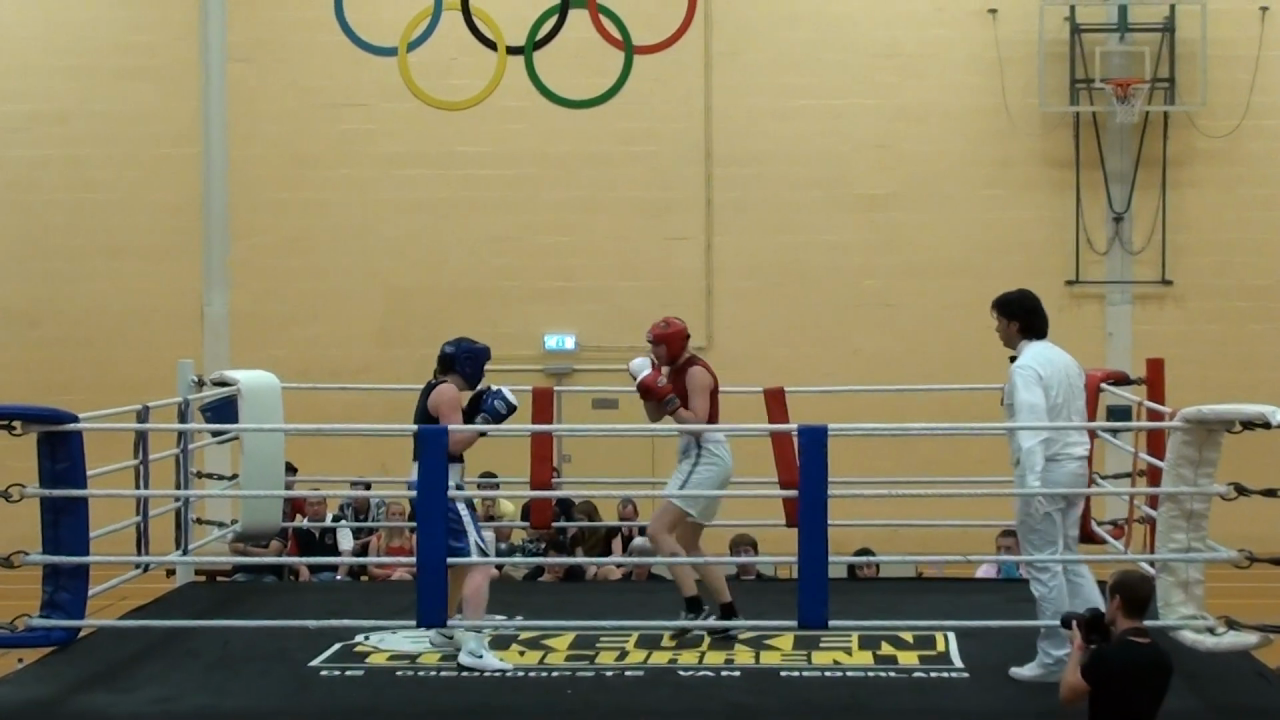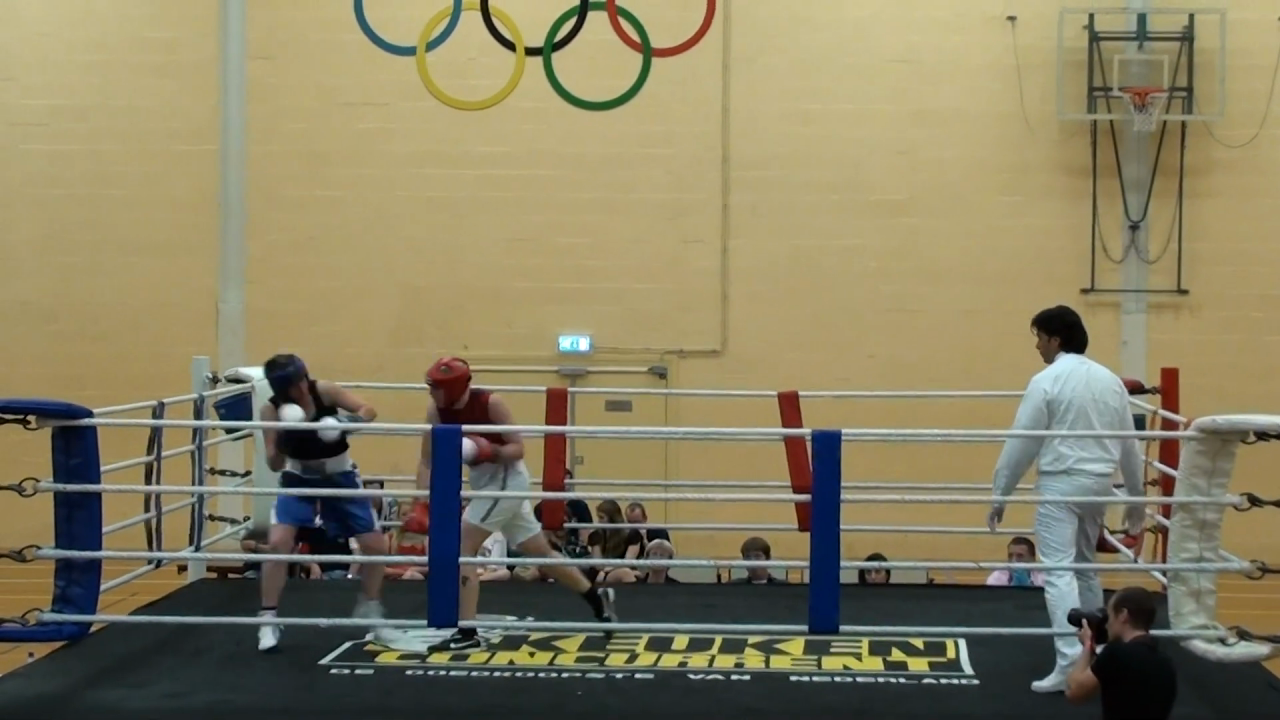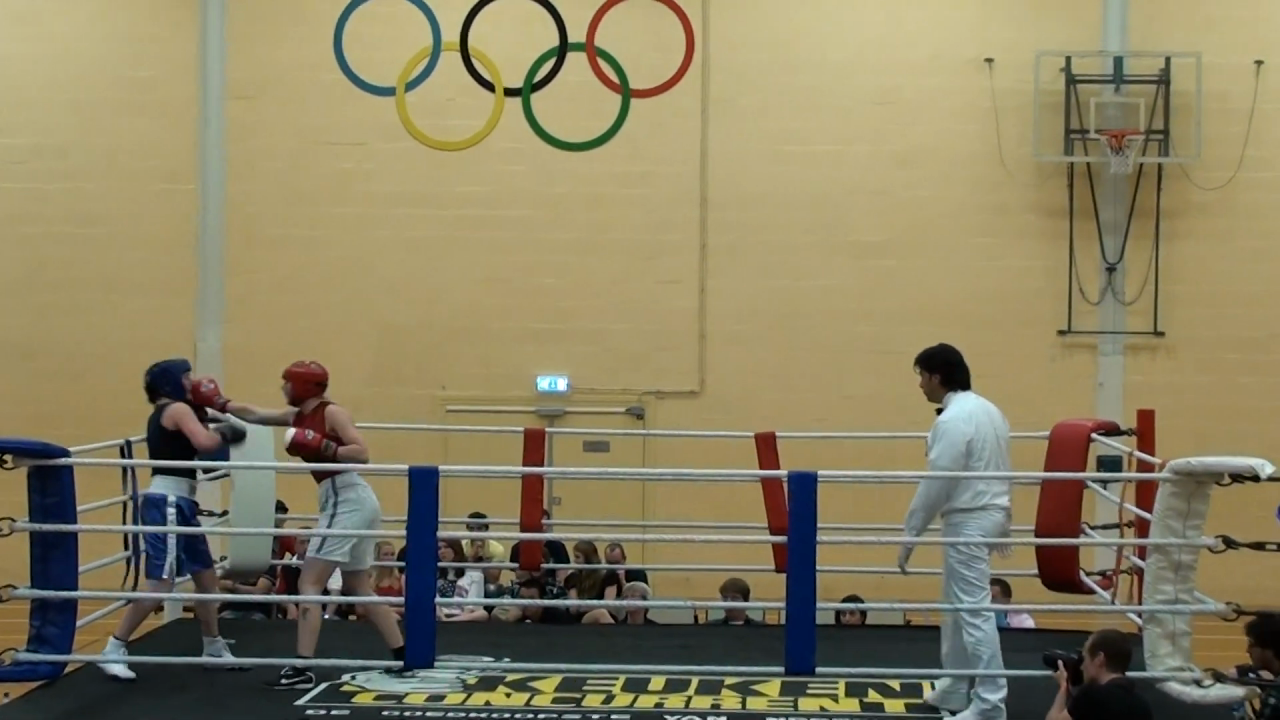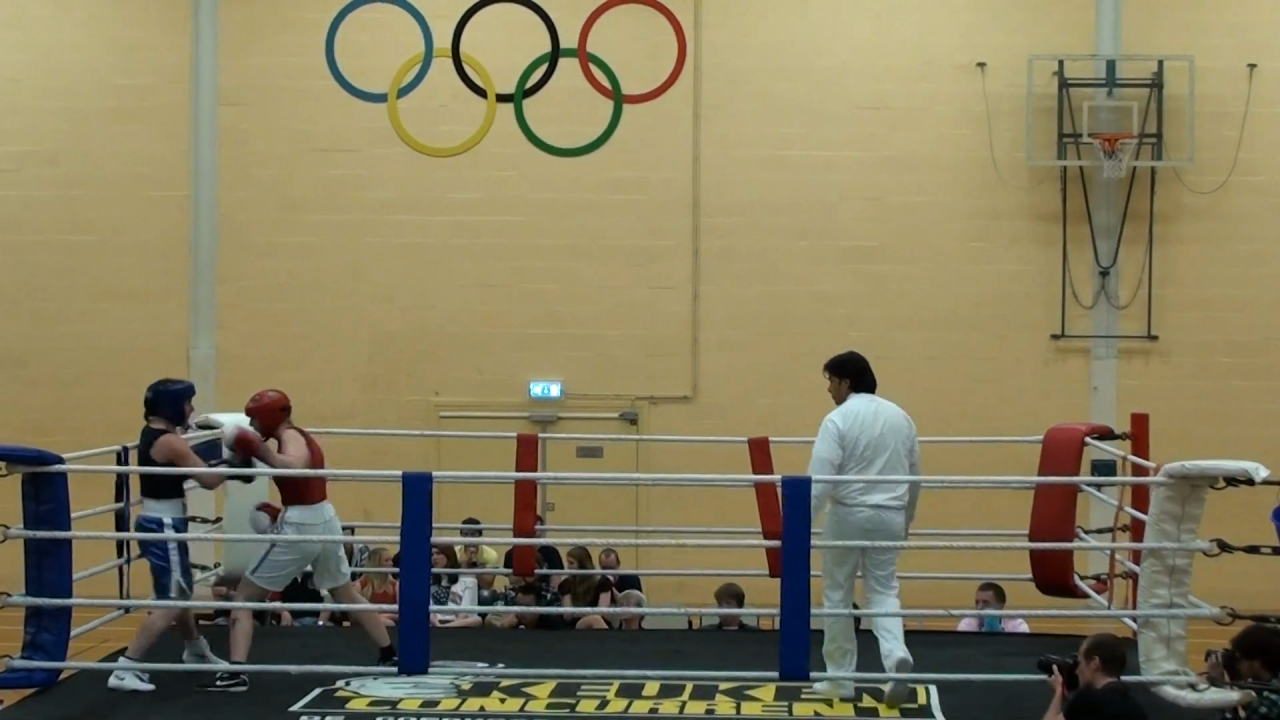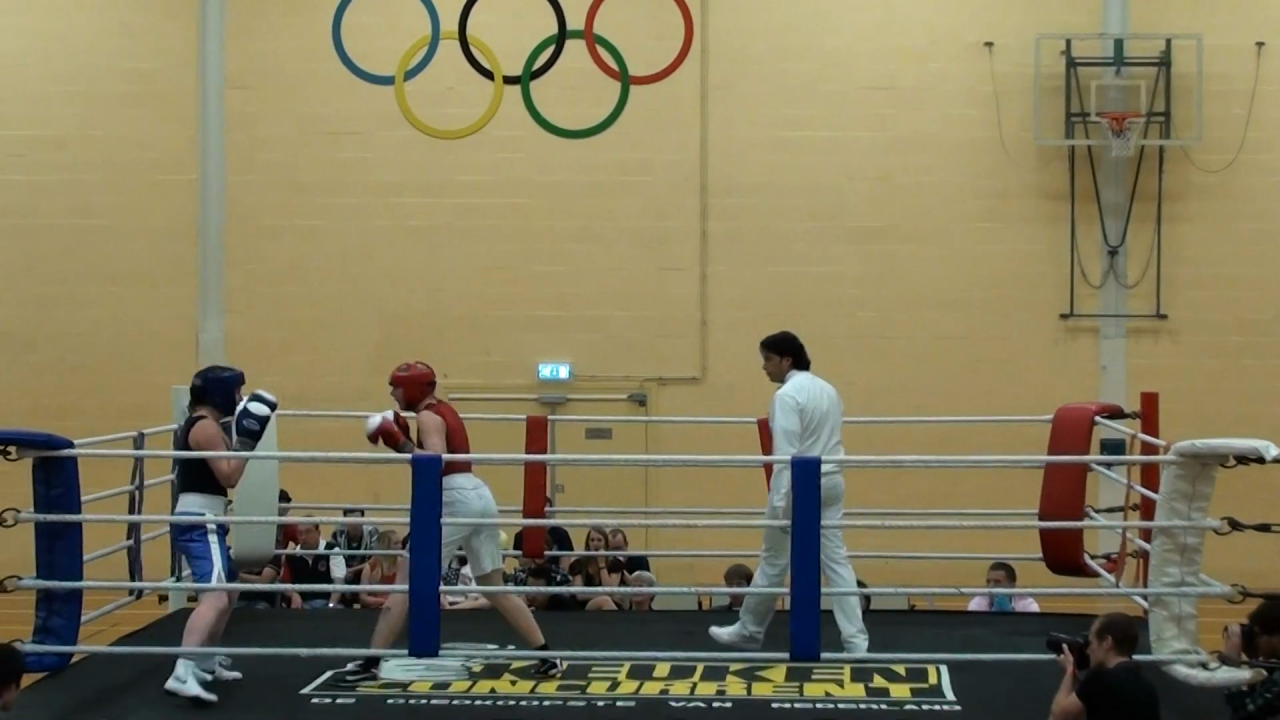
dt=1s
person 1, frame 1
left shoulder: (1026, 367)
right shoulder: (1066, 362)
left elbow: (1032, 429)
left wrist: (1030, 486)
left hip: (1047, 473)
right hip: (1073, 468)
left knee: (1043, 565)
right knee: (1069, 560)
left ankle: (1055, 658)
person 1, frame 2
left shoulder: (1046, 381)
right shoulder: (1111, 381)
left elbow: (1021, 443)
right elbow: (1130, 445)
left wrist: (1000, 494)
right wrist: (1136, 496)
left hip: (1060, 485)
right hip: (1098, 484)
left knee: (1058, 573)
right knee: (1084, 567)
left ankle: (1072, 664)
person 1, frame 3
left shoulder: (952, 421)
right shoulder: (990, 411)
left elbow: (935, 486)
right elbow: (1002, 471)
left wrist: (910, 537)
right wrist: (1002, 520)
left hip: (968, 521)
right hip: (991, 515)
left knee: (973, 611)
right knee: (959, 604)
right ankle: (954, 687)
person 1, frame 4
left shoulder: (838, 420)
right shoulder: (900, 417)
left elbow: (819, 479)
right elbow: (914, 477)
right wrist: (905, 520)
left hip: (848, 516)
right hip: (889, 516)
left knee: (838, 595)
right knee: (884, 593)
left ankle: (840, 679)
right ankle: (897, 656)
person 1, frame 5
left shoulder: (788, 394)
right shoulder: (828, 391)
left elbow: (787, 453)
left wrist: (779, 501)
right hip: (831, 483)
left knee: (774, 561)
right knee: (836, 560)
left ankle: (749, 631)
right ankle: (855, 641)
person 2, frame 1
left shoulder: (438, 390)
right shoulder: (447, 392)
right elbow: (455, 443)
left wrist: (474, 411)
right wrist: (489, 417)
left knee: (462, 559)
right knee: (480, 565)
left ankle: (444, 629)
right ankle: (473, 649)
person 2, frame 2
left shoulder: (323, 390)
right shoulder: (271, 409)
left elbow: (369, 412)
right elbow: (274, 465)
right wrist: (280, 443)
left hip: (339, 476)
right hip: (298, 479)
left knee: (375, 545)
right knee: (278, 542)
left ankle: (369, 613)
right ankle: (269, 621)
person 2, frame 3
left shoulder: (162, 415)
right shoulder: (177, 410)
left elbow: (188, 444)
right elbow: (205, 444)
left wrist: (200, 413)
right wrist: (225, 433)
left hip: (178, 504)
right hip: (167, 504)
left knee: (207, 578)
right knee: (160, 585)
left ankle: (214, 649)
right ankle: (113, 651)
person 2, frame 4
left shoulder: (152, 432)
right shoulder: (169, 440)
right elbow: (208, 480)
left hip: (159, 522)
right hip: (162, 526)
left knee: (182, 592)
right knee: (171, 603)
left ankle: (197, 651)
right ankle: (124, 669)
person 2, frame 5
left shoulder: (195, 424)
right shoulder: (206, 427)
left elbow: (221, 467)
right elbow: (229, 478)
left wrist: (243, 434)
right wrist: (248, 439)
left hip: (198, 521)
right hip: (199, 522)
left knee: (222, 594)
right knee: (216, 598)
left ankle: (208, 663)
right ankle: (183, 674)
person 3, frame 1
left shoulder: (696, 372)
right shoulder: (674, 372)
left elbow: (696, 424)
right elbow: (654, 417)
left wrist: (666, 398)
right wrist: (647, 388)
left hip: (706, 457)
right hip: (702, 459)
left knee: (658, 530)
right knee: (688, 544)
left ankle: (694, 607)
right ankle: (728, 616)
person 3, frame 2
left shoulder: (492, 403)
right shoulder: (436, 408)
left elbow: (517, 449)
right elbow: (426, 460)
left wrist: (490, 451)
left hip: (505, 479)
right hip: (485, 480)
left knee: (461, 550)
right knee: (540, 553)
left ankle: (467, 633)
right ankle: (596, 597)
person 3, frame 3
left shoulder: (332, 412)
right shoulder: (301, 415)
left elbow: (362, 454)
right elbow: (258, 414)
left wrist: (323, 447)
right wrist: (219, 403)
left hip: (348, 500)
right hip: (356, 502)
left knee: (310, 585)
right knee: (359, 589)
left ankle: (302, 669)
right ankle: (404, 657)
person 3, frame 4
left shoulder: (290, 437)
right shoulder: (298, 439)
left elbow: (295, 466)
left wrist: (261, 451)
left hip: (299, 529)
right hip: (326, 524)
left knee: (243, 598)
right knee: (348, 596)
left ankle: (236, 672)
right ankle: (390, 655)
person 3, frame 5
left shoulder: (427, 416)
right shoulder: (445, 412)
left wrist: (398, 442)
right wrist: (399, 441)
left hip: (451, 502)
right hip: (479, 499)
left knee: (404, 586)
right knee: (497, 591)
left ankle: (370, 663)
right ankle: (547, 657)
